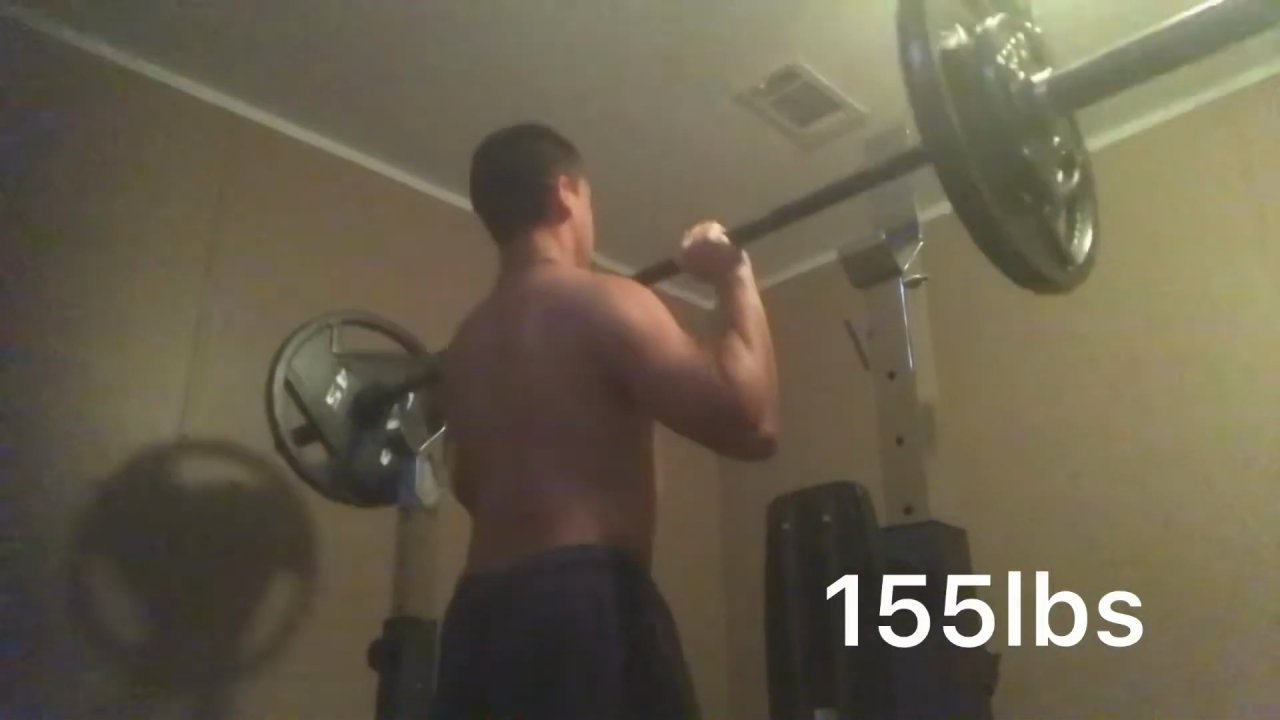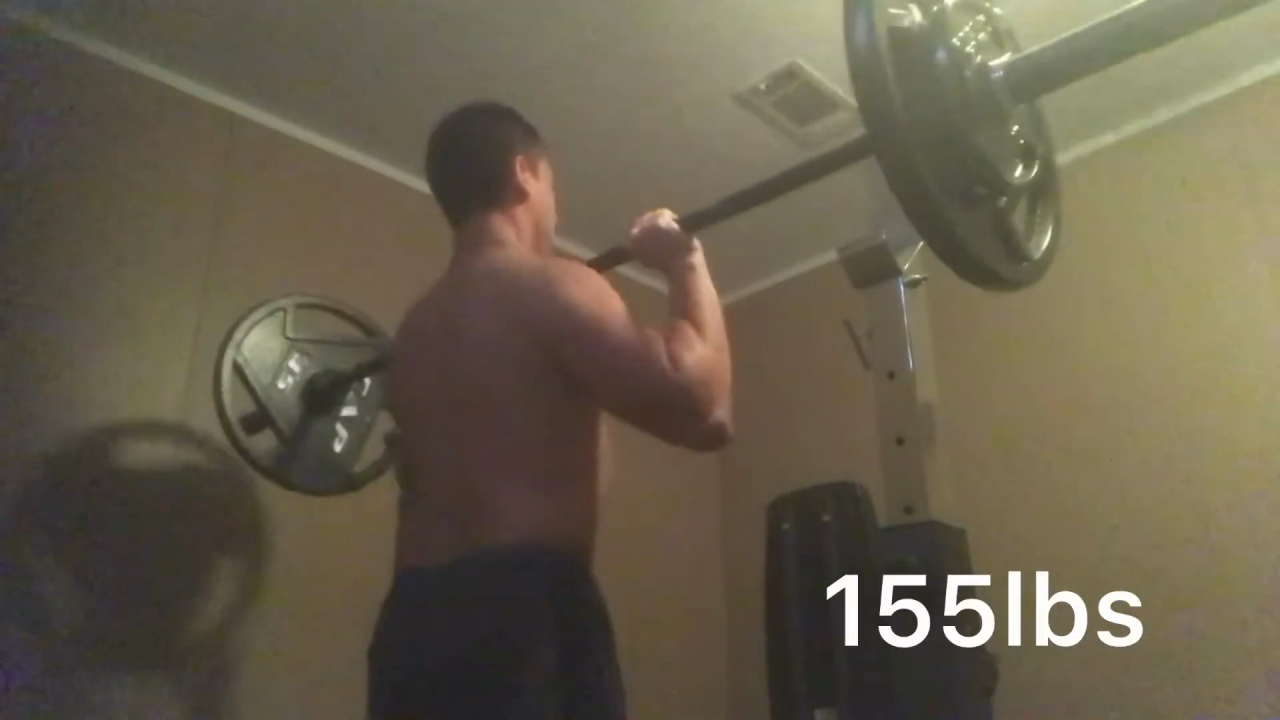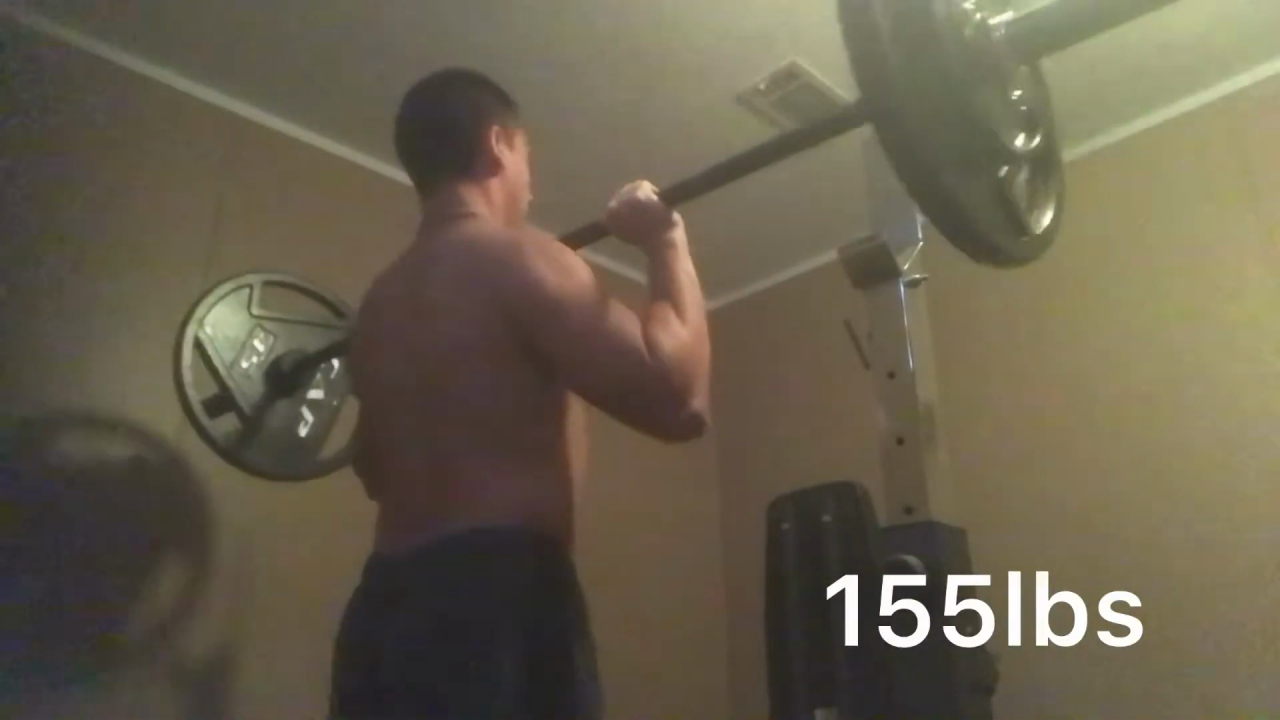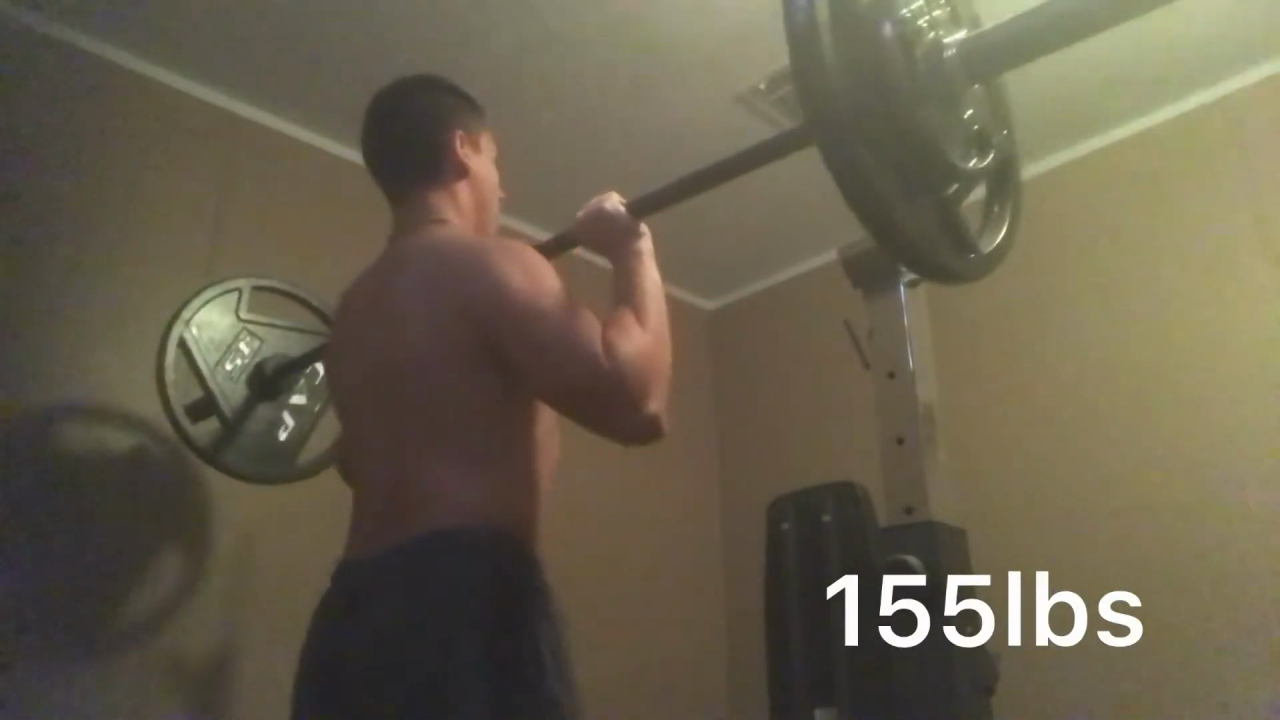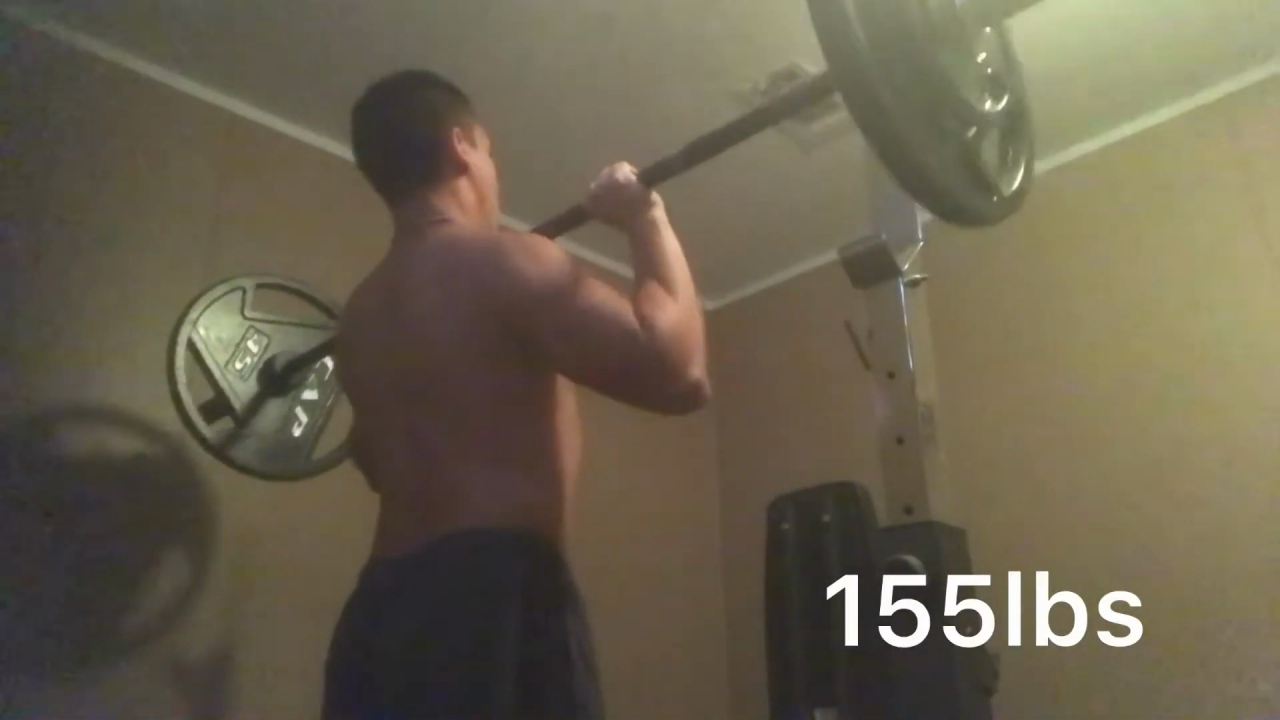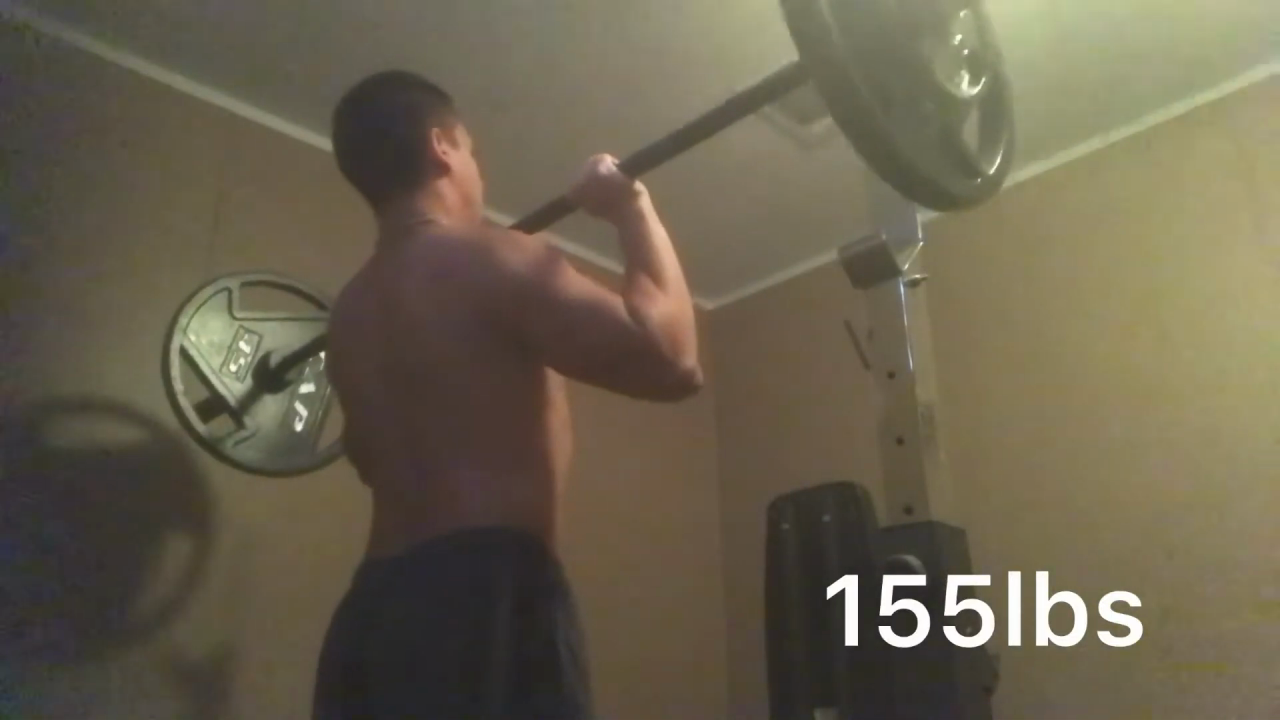
dt=0.5s
person 1, frame 1
left shoulder: (467, 341)
right shoulder: (599, 302)
right elbow: (750, 423)
right wrist: (734, 278)
left hip: (480, 617)
right hip: (580, 609)
person 1, frame 2
left shoulder: (417, 326)
right shoulder: (548, 287)
right elbow: (702, 411)
right wrist: (686, 265)
left hip: (418, 615)
right hip: (516, 612)
person 1, frame 3
left shoulder: (379, 301)
right shoulder: (518, 259)
right elbow: (678, 400)
right wrist: (666, 241)
left hip: (388, 607)
right hip: (491, 600)
person 1, frame 4
left shoulder: (355, 306)
right shoulder: (487, 265)
right elbow: (635, 403)
right wrist: (632, 250)
left hip: (357, 607)
right hip: (460, 600)
person 1, frame 5
left shoulder: (363, 310)
right shoulder: (499, 261)
right elbow: (677, 374)
right wrist: (646, 220)
left hip: (383, 611)
right hip: (489, 602)
person 1, frame 6
left shoulder: (351, 311)
right shoulder: (487, 260)
right elbow: (670, 362)
right wrist: (633, 210)
left hip: (376, 610)
right hip: (479, 602)
